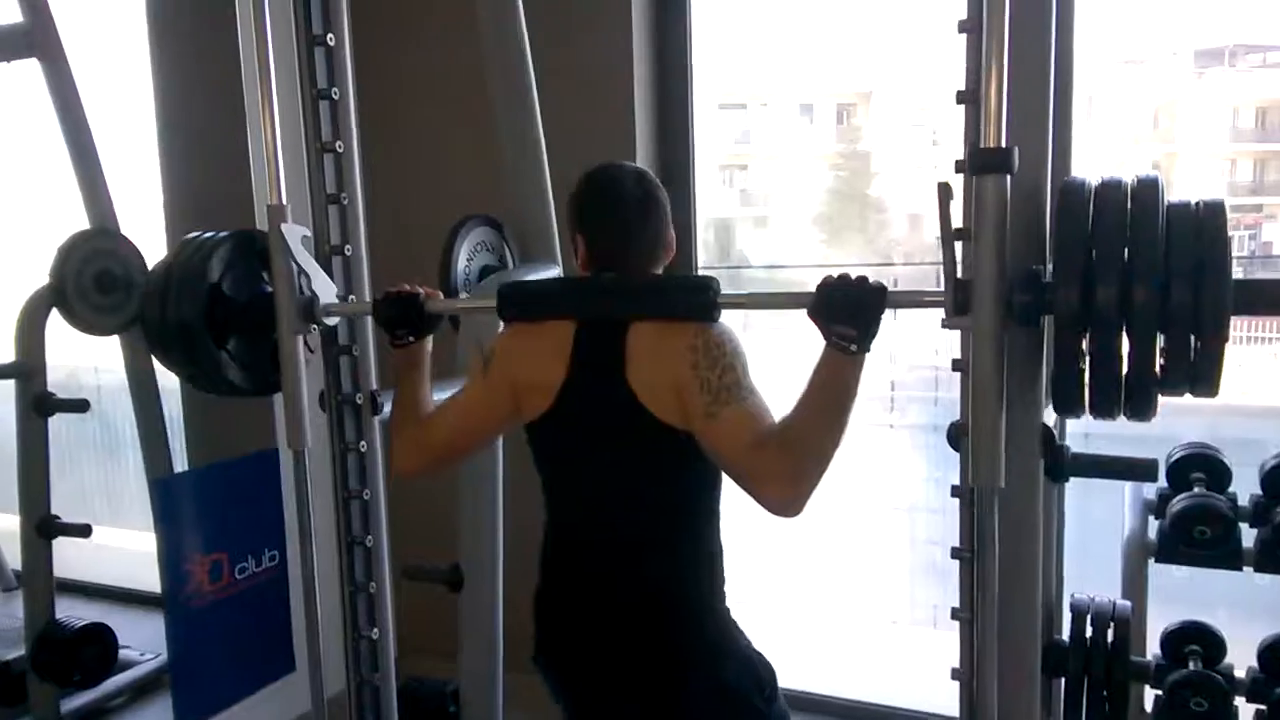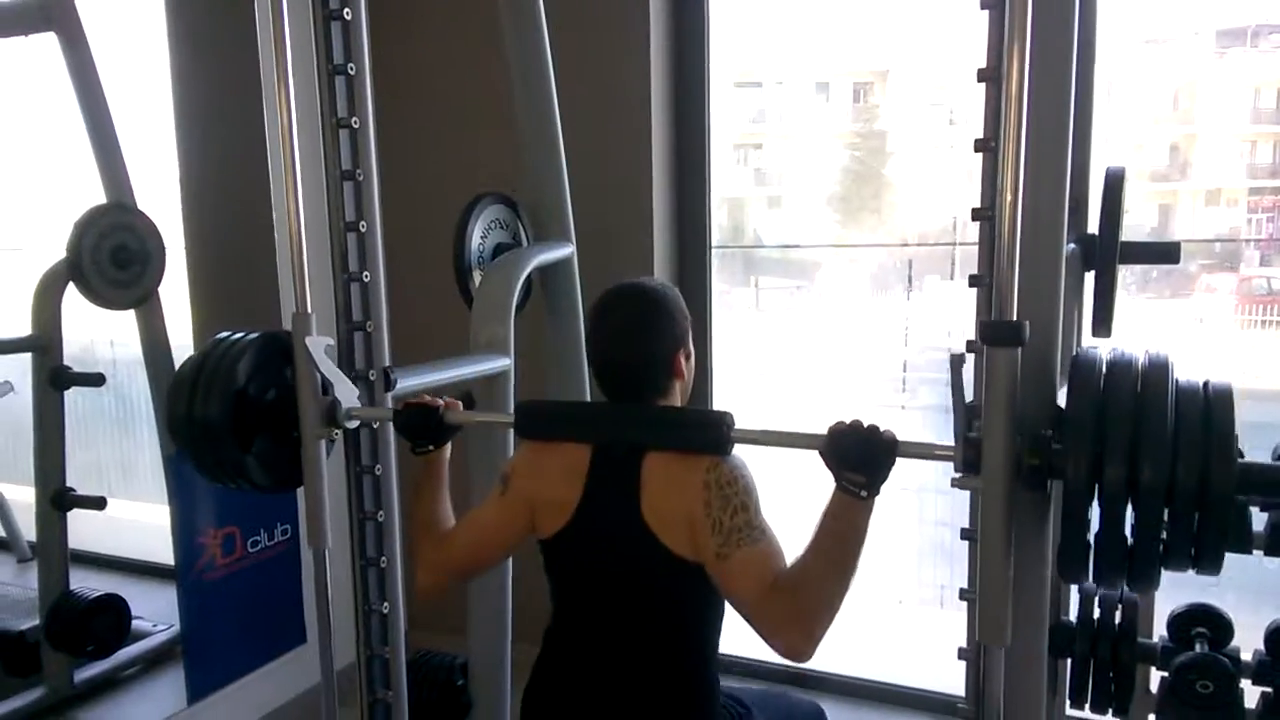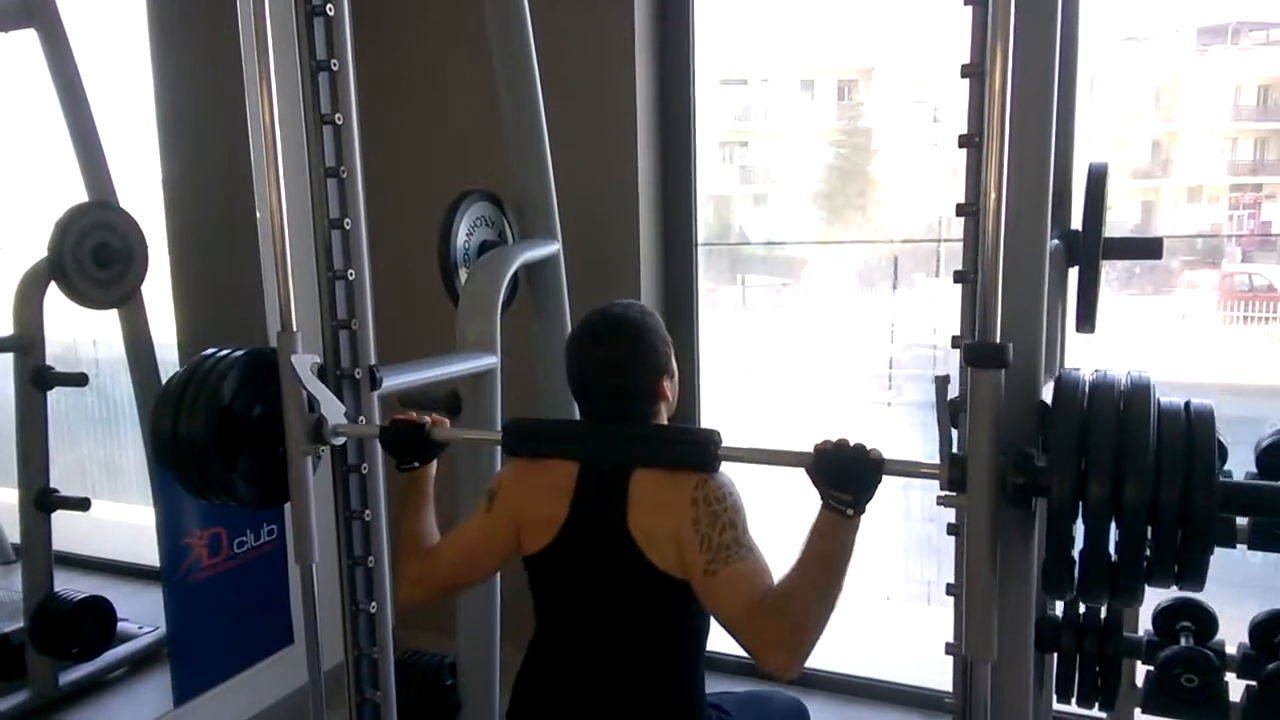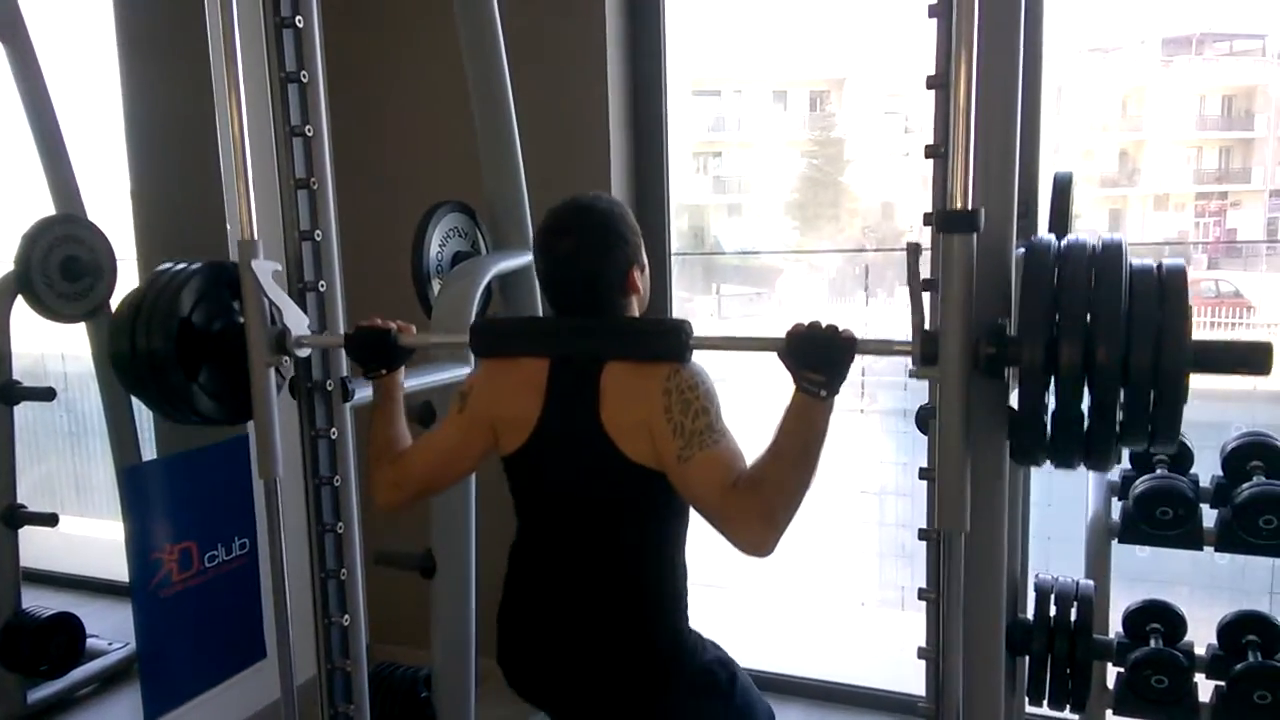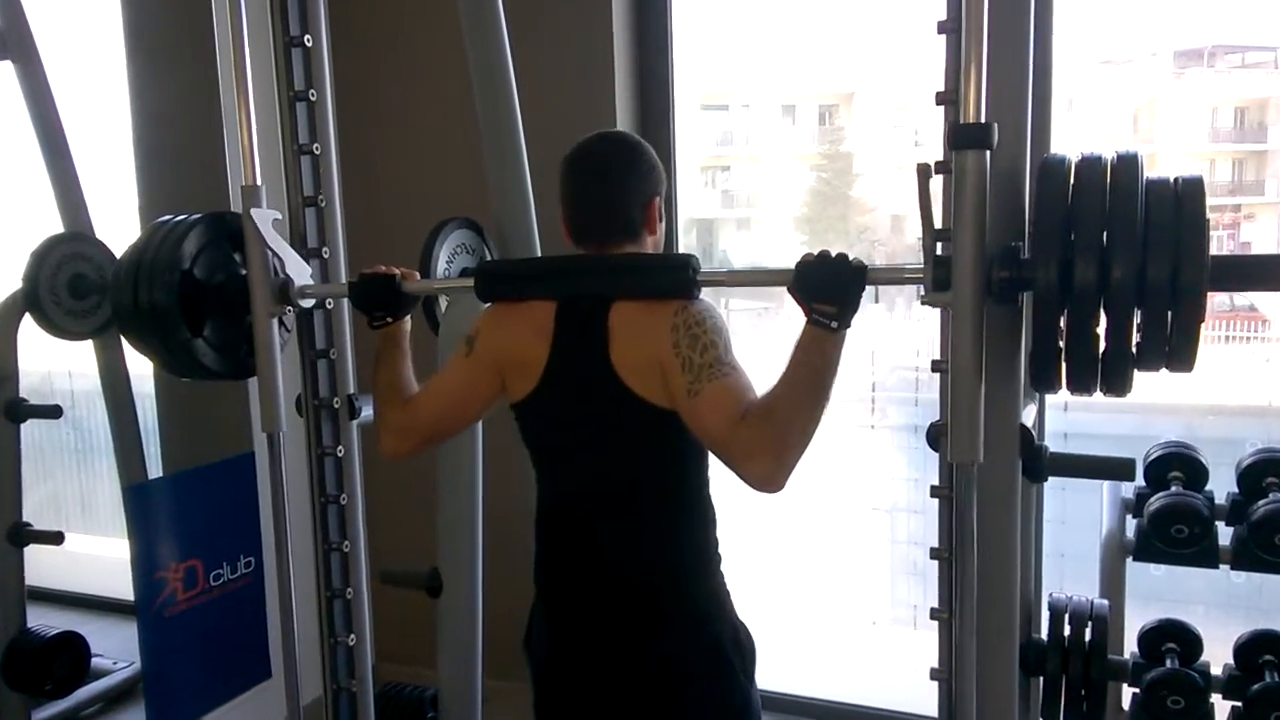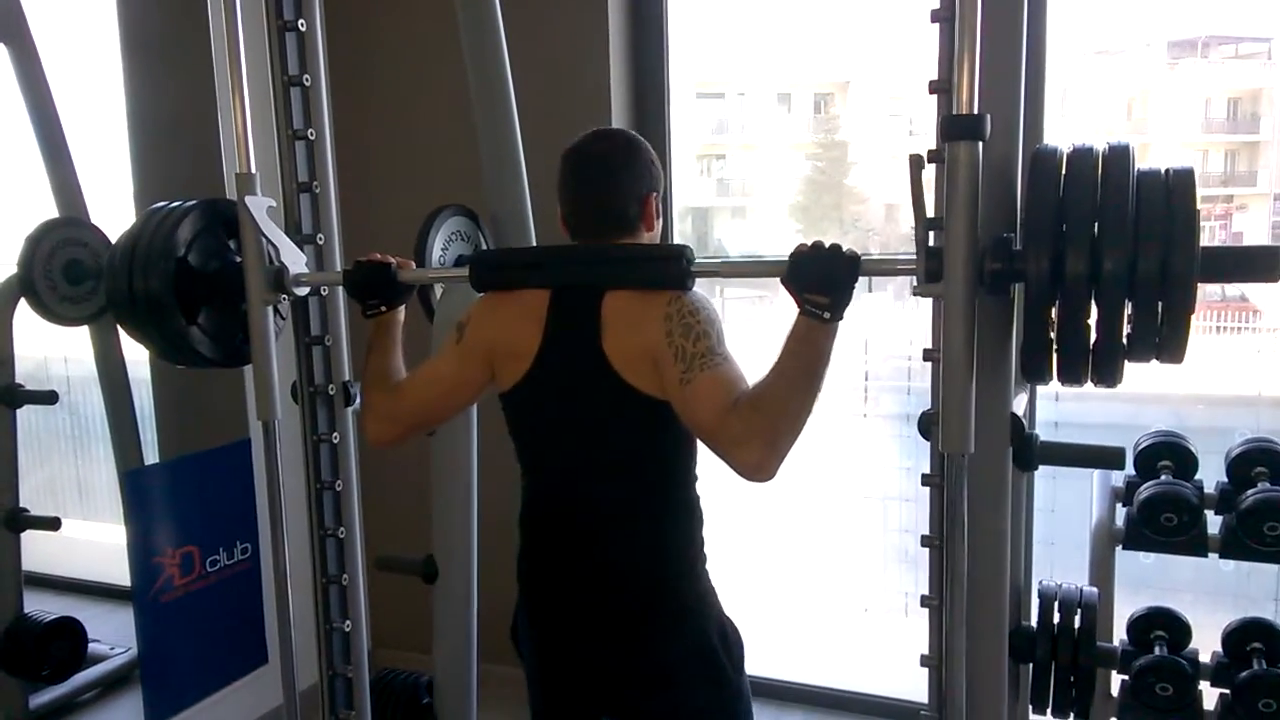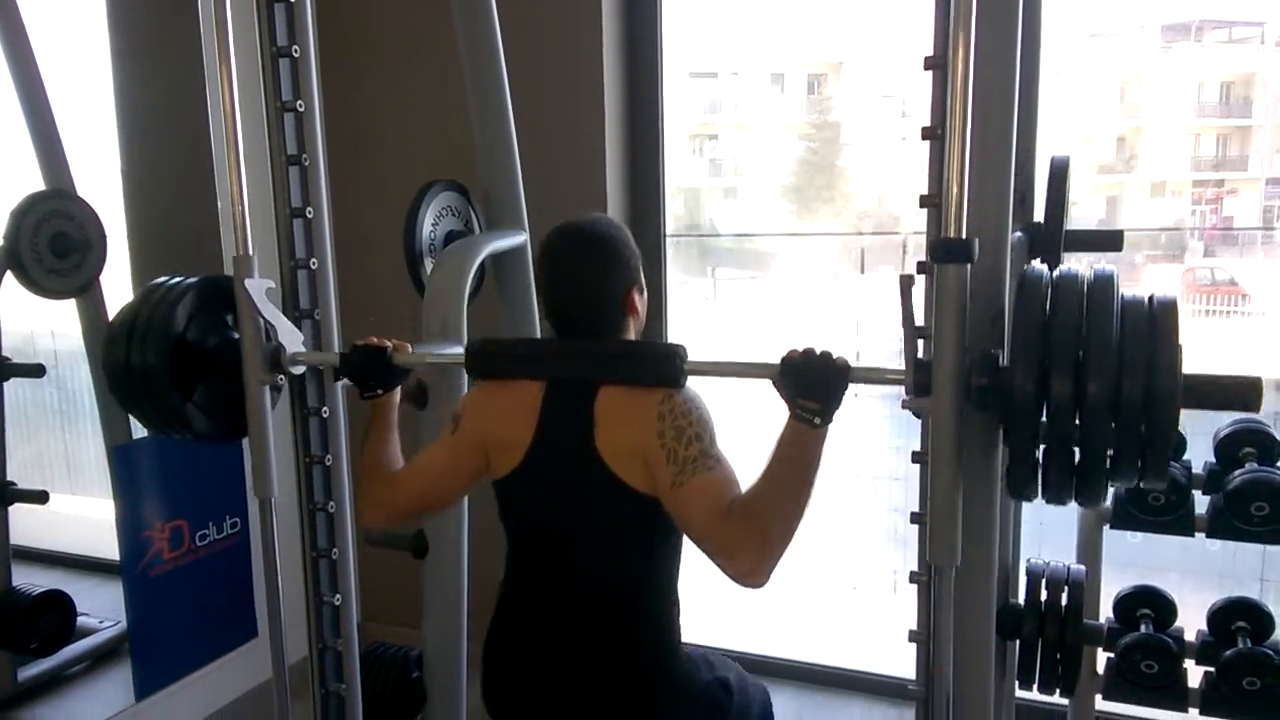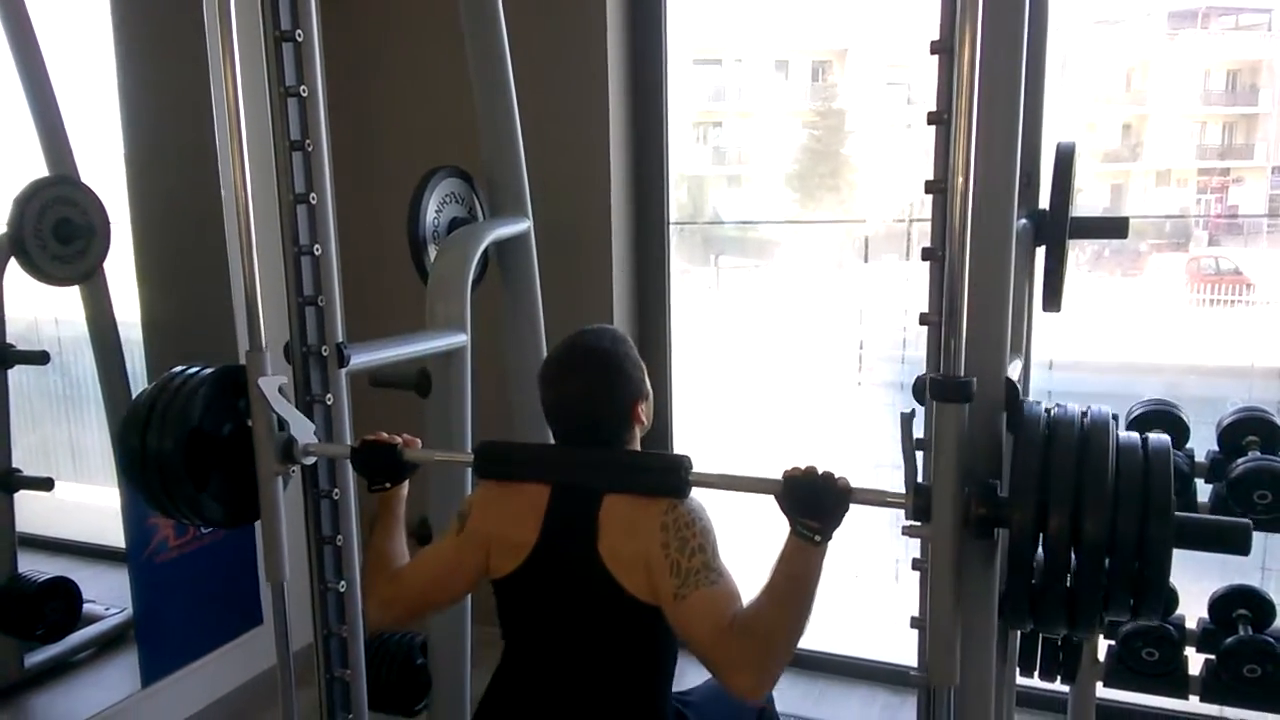
dt=0.5s
person 1, frame 1
left shoulder: (528, 343)
right shoulder: (689, 341)
left elbow: (413, 452)
right elbow: (781, 484)
left wrist: (412, 343)
right wrist: (843, 347)
left hip: (568, 638)
right hip: (678, 646)
person 1, frame 2
left shoulder: (545, 461)
right shoulder: (702, 474)
left elbow: (432, 568)
right elbow: (793, 628)
left wrist: (435, 450)
right wrist: (854, 492)
person 1, frame 3
left shoulder: (531, 477)
right shoulder: (690, 492)
left elbow: (416, 581)
right elbow: (779, 648)
left wrist: (420, 466)
right wrist: (840, 509)
person 1, frame 4
left shoulder: (503, 378)
right shoulder: (662, 382)
left elbow: (393, 484)
right elbow: (752, 525)
left wrist: (387, 372)
right wrist: (813, 391)
left hip: (531, 650)
right hip: (638, 662)
person 1, frame 5
left shoulder: (512, 322)
right shoulder: (673, 319)
left elbow: (400, 432)
right elbow: (763, 459)
left wrist: (392, 323)
right wrist: (826, 322)
left hip: (565, 616)
right hip: (676, 620)
person 1, frame 6
left shoulder: (504, 311)
right shoulder: (666, 309)
left elbow: (385, 419)
right elbow: (754, 448)
left wrist: (386, 311)
right wrist: (817, 314)
left hip: (550, 606)
right hip: (660, 613)
person 1, frame 7
left shoulder: (497, 400)
right shoulder: (658, 406)
left elbow: (382, 505)
right elbow: (746, 552)
left wrist: (383, 396)
right wrist: (808, 415)
person 1, frame 8
left shoulder: (500, 501)
right shoulder: (662, 517)
left elbow: (384, 603)
right elbow: (748, 674)
left wrist: (391, 489)
right wrist: (808, 536)
